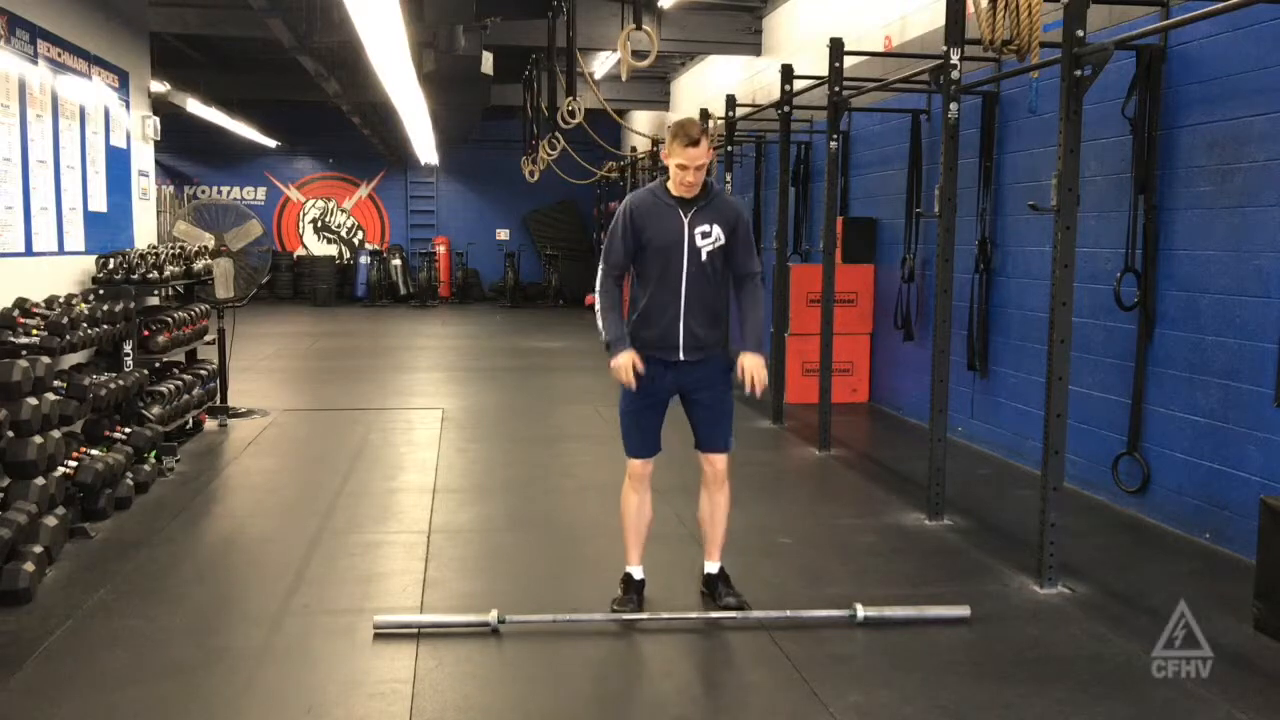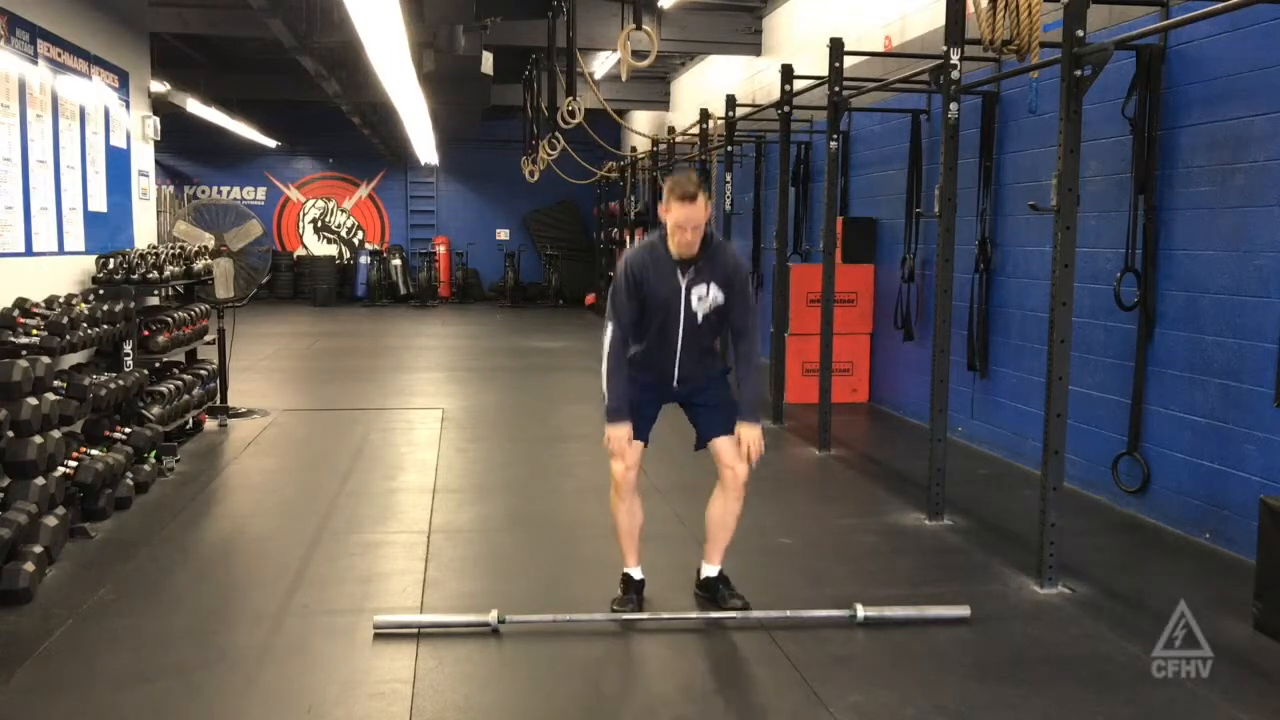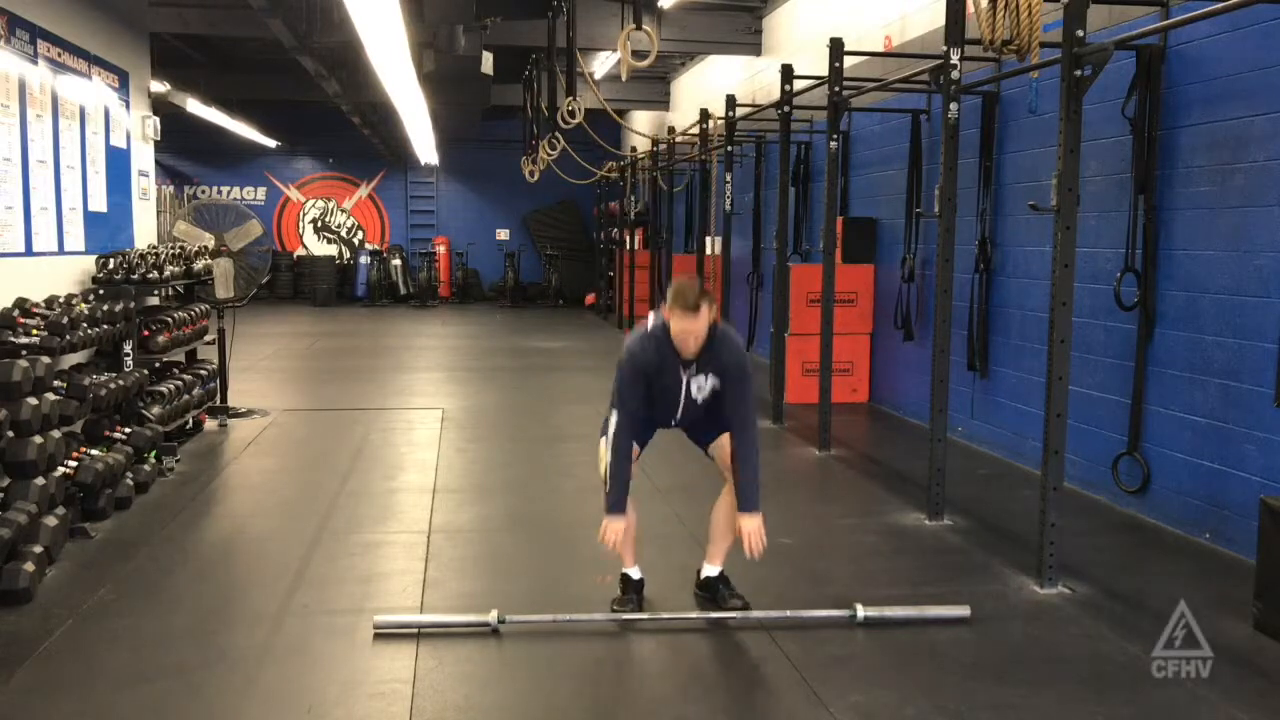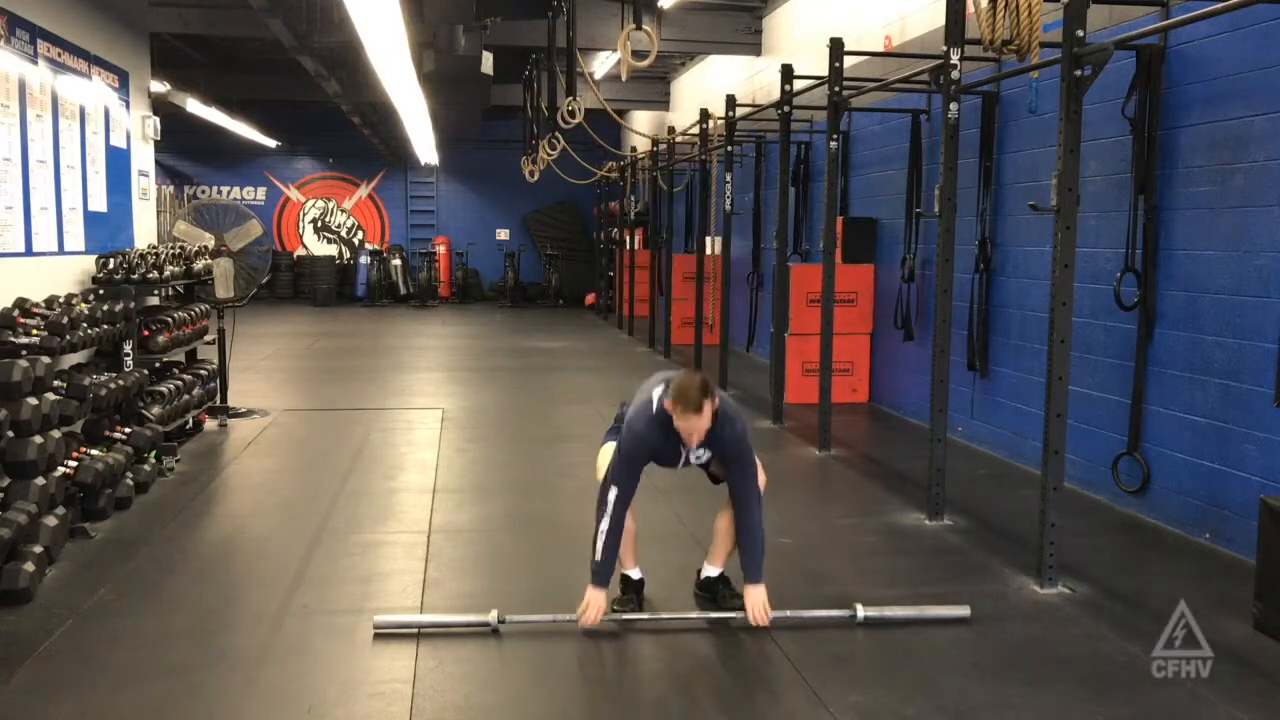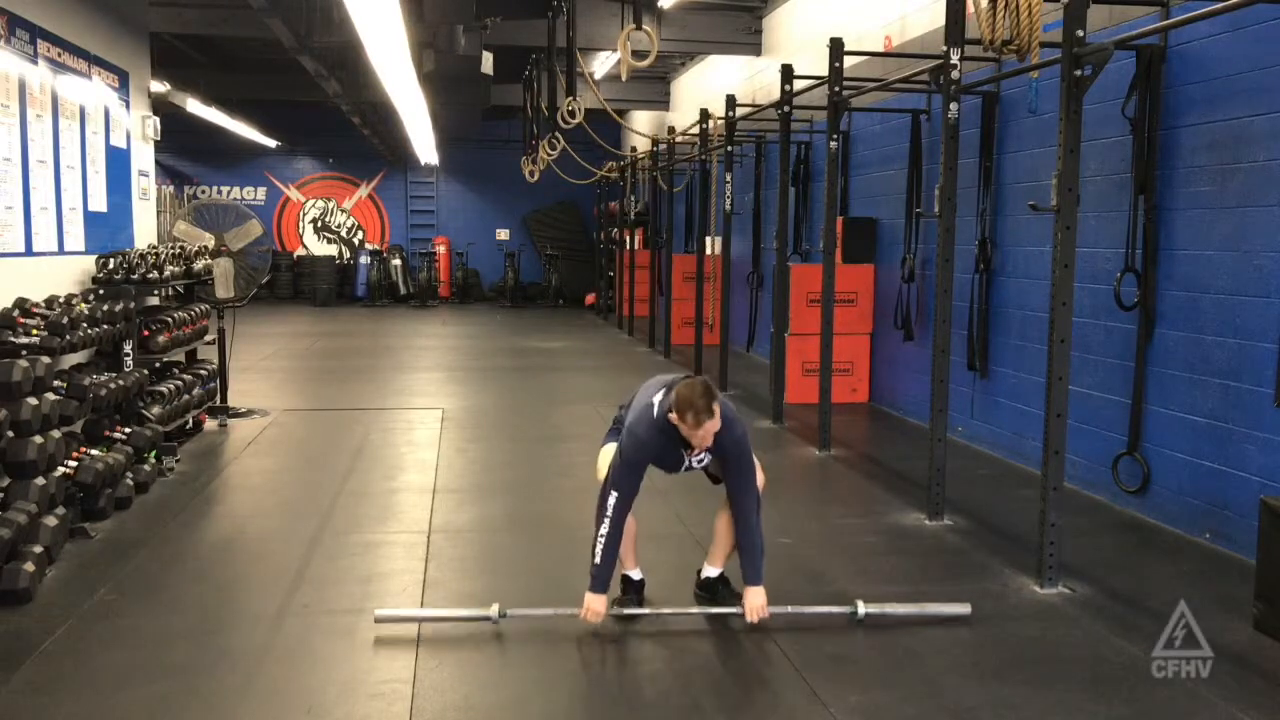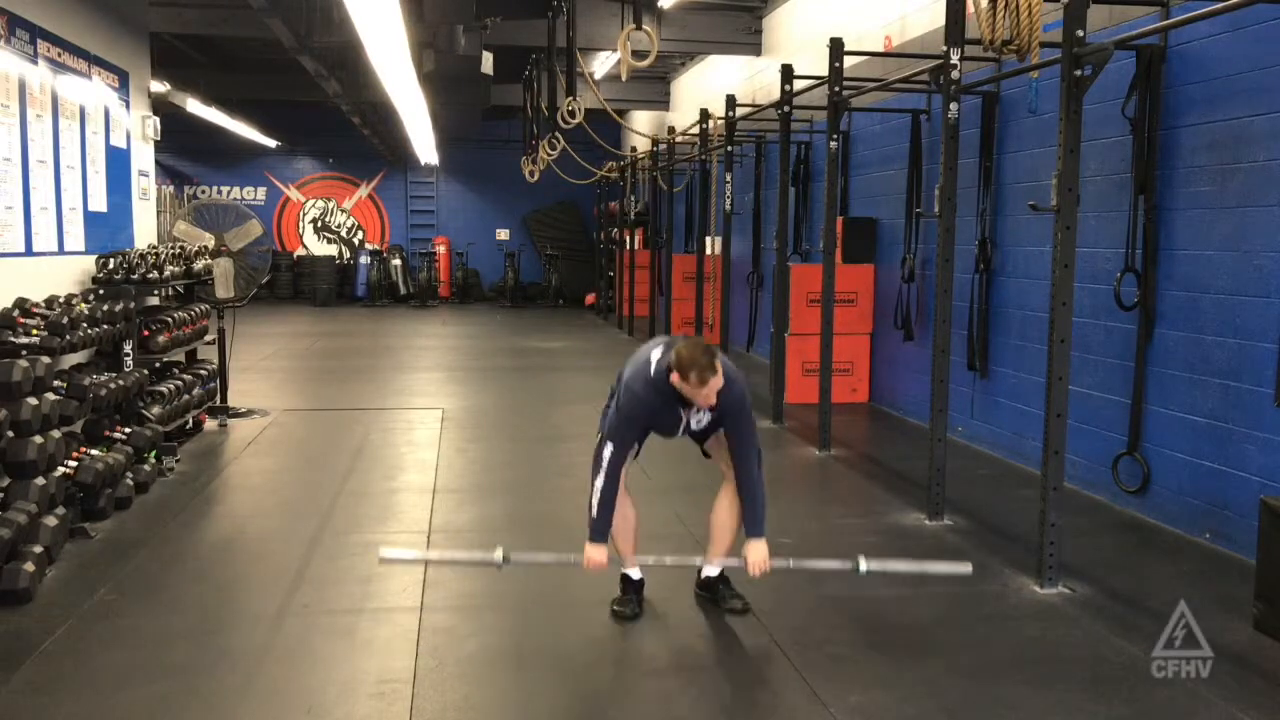
dt=0.2s
person 1, frame 1
left shoulder: (730, 212)
right shoulder: (637, 207)
left elbow: (748, 281)
right elbow: (608, 278)
left wrist: (752, 346)
right wrist: (617, 342)
left hip: (709, 362)
right hip: (646, 360)
left knee: (717, 468)
right knee: (639, 471)
left ankle: (713, 572)
right ankle: (633, 576)
person 1, frame 2
left shoulder: (728, 262)
right shoulder: (637, 261)
left elbow: (745, 339)
right elbow: (617, 338)
left wrist: (749, 416)
right wrist: (617, 415)
left hip: (705, 377)
right hip: (643, 376)
left knee: (736, 470)
right knee: (623, 470)
left ankle: (711, 575)
right ankle: (632, 577)
person 1, frame 3
left shoulder: (730, 350)
right shoulder: (640, 348)
left elbow: (744, 429)
right elbow: (622, 427)
left wrist: (749, 509)
right wrist: (614, 511)
left hip: (705, 407)
right hip: (645, 408)
left knee: (738, 468)
left ankle: (711, 575)
right ankle: (631, 577)
person 1, frame 4
left shoulder: (731, 425)
right shoulder: (641, 426)
left elbow: (747, 500)
right elbow: (614, 500)
left wrist: (754, 581)
right wrist: (598, 583)
left knee: (754, 483)
right knee: (609, 477)
left ankle: (710, 577)
right ankle: (631, 579)
person 1, frame 5
left shoulder: (731, 428)
right shoulder: (641, 432)
left elbow: (746, 503)
right elbow: (613, 506)
left wrist: (754, 583)
right wrist: (597, 589)
right hip: (635, 426)
left knee: (753, 483)
right knee: (613, 494)
left ankle: (711, 579)
right ankle: (632, 580)
person 1, frame 6
left shoulder: (730, 386)
right shoulder: (638, 388)
left elbow: (747, 460)
right elbow: (609, 459)
left wrist: (755, 535)
right wrist: (598, 538)
right hip: (640, 408)
left knee: (738, 469)
right knee: (615, 476)
left ankle: (711, 576)
right ankle: (631, 578)
